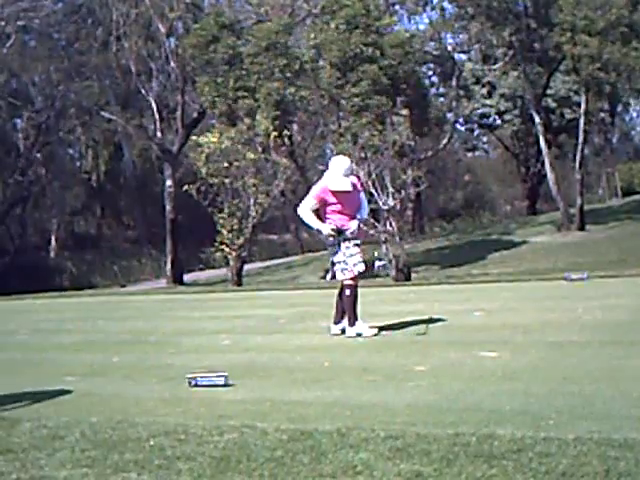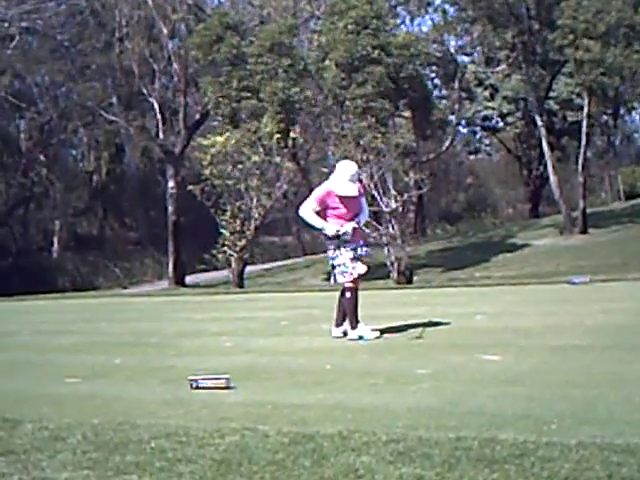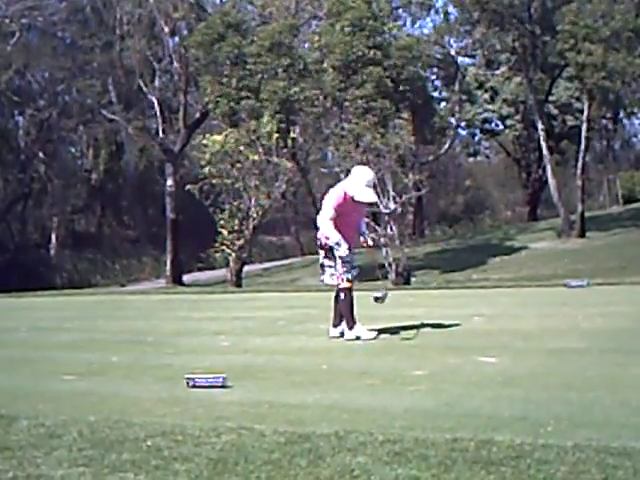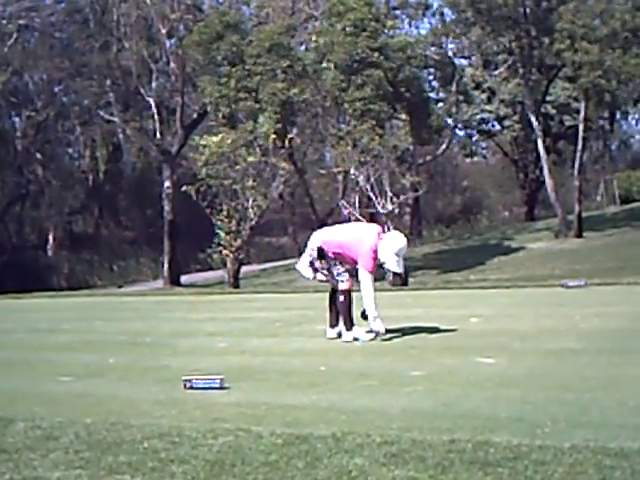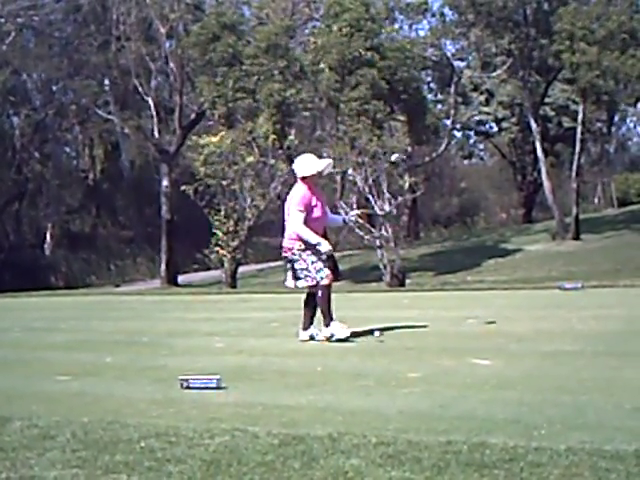
dt=1s
person 1, frame 1
left shoulder: (355, 182)
right shoulder: (323, 188)
left elbow: (364, 205)
right elbow: (303, 209)
left wrist: (357, 220)
right wrist: (320, 226)
left hip: (353, 236)
right hip: (338, 238)
left knee: (348, 280)
right knee: (350, 278)
left ankle: (337, 323)
right ankle: (353, 325)
person 1, frame 2
left shoulder: (357, 187)
right shoulder: (325, 191)
left elbow: (364, 211)
right elbow: (304, 210)
left wrist: (354, 223)
right wrist: (325, 226)
left hip: (354, 240)
right hip: (338, 242)
left knee: (350, 283)
right knee: (350, 281)
left ankle: (339, 326)
right ankle: (355, 327)
person 1, frame 3
left shoulder: (359, 195)
right shoulder: (338, 195)
left elbow: (359, 216)
right elbow: (323, 220)
left wrist: (364, 233)
right wrist: (339, 241)
left hip: (346, 244)
right hip: (332, 244)
left knee: (345, 285)
right knee: (345, 283)
left ankle: (336, 327)
right ankle: (352, 329)
person 1, frame 4
left shoulder: (379, 232)
right shoulder: (368, 251)
right elbow: (367, 288)
right wrist: (374, 318)
left hip: (322, 240)
right hip: (321, 248)
left knee: (337, 285)
right knee: (345, 284)
left ankle: (333, 328)
right ankle: (349, 331)
person 1, frame 5
left shoulder: (316, 192)
right shoulder: (300, 193)
left elbow: (326, 218)
right elbow: (297, 226)
left wrist: (345, 219)
right wrist: (319, 242)
left hip: (310, 248)
right hip: (299, 248)
left knee: (315, 288)
right knee: (324, 280)
left ankle: (306, 330)
right ankle: (329, 326)
